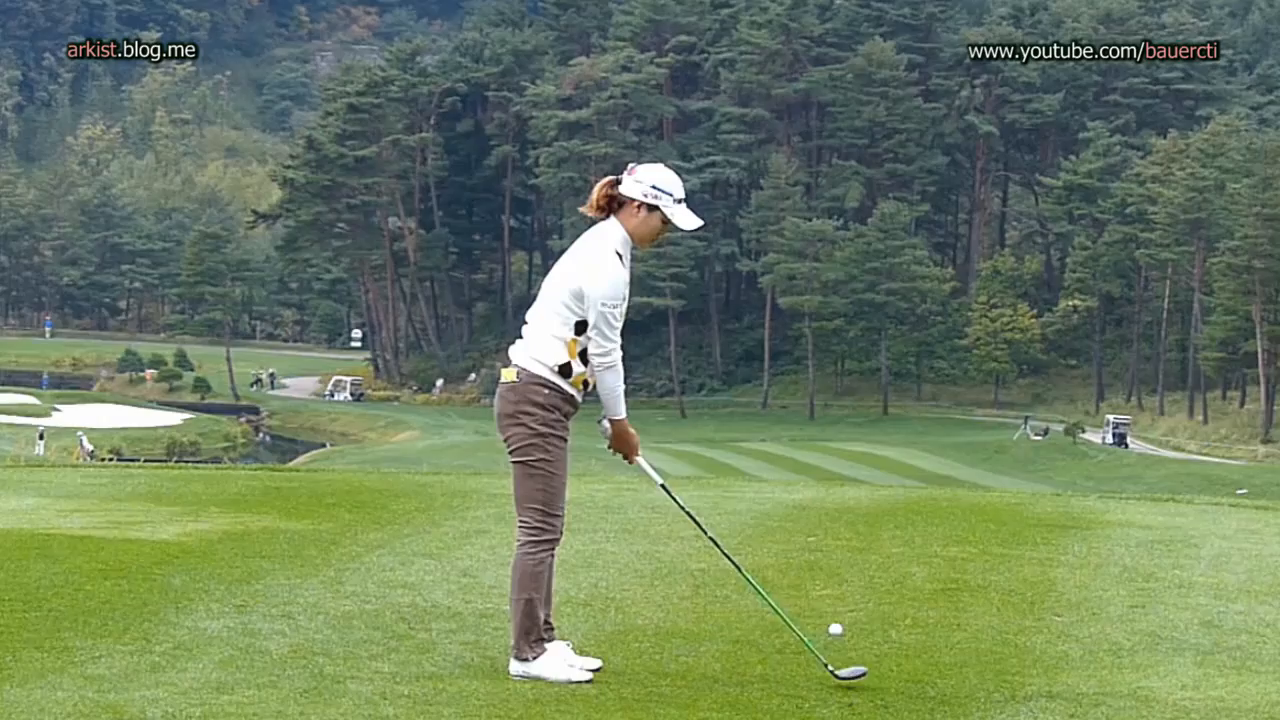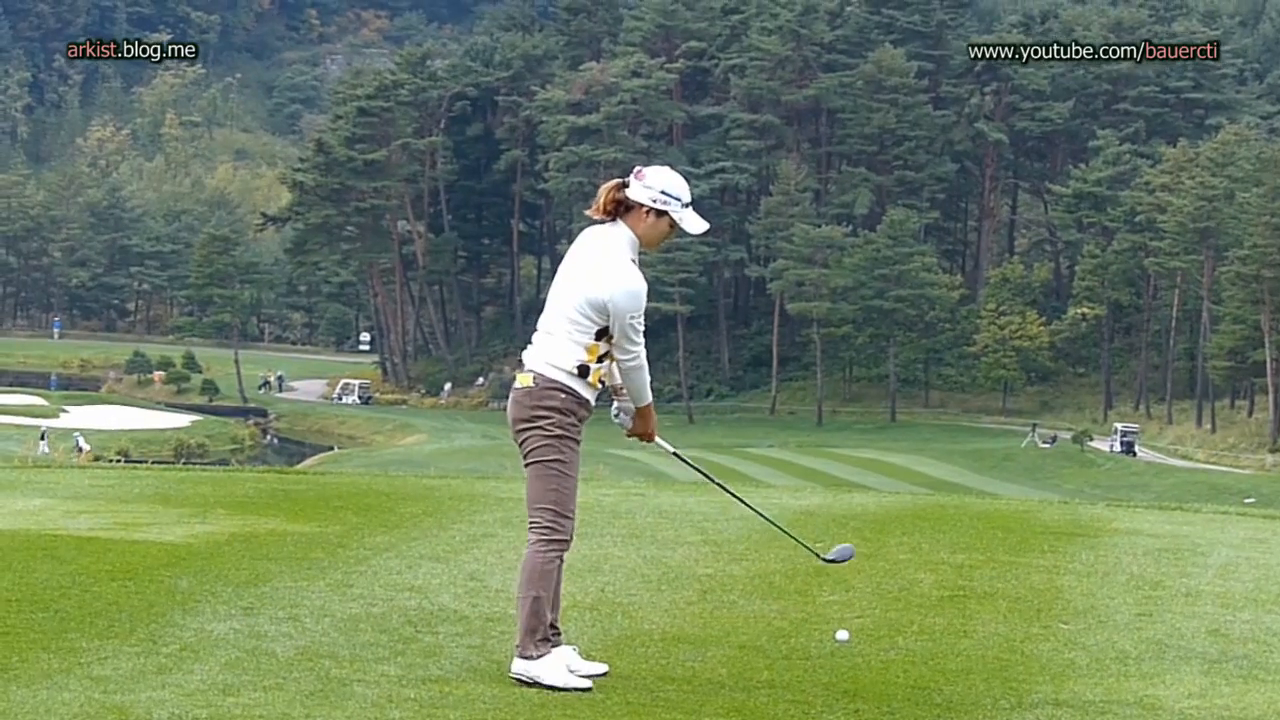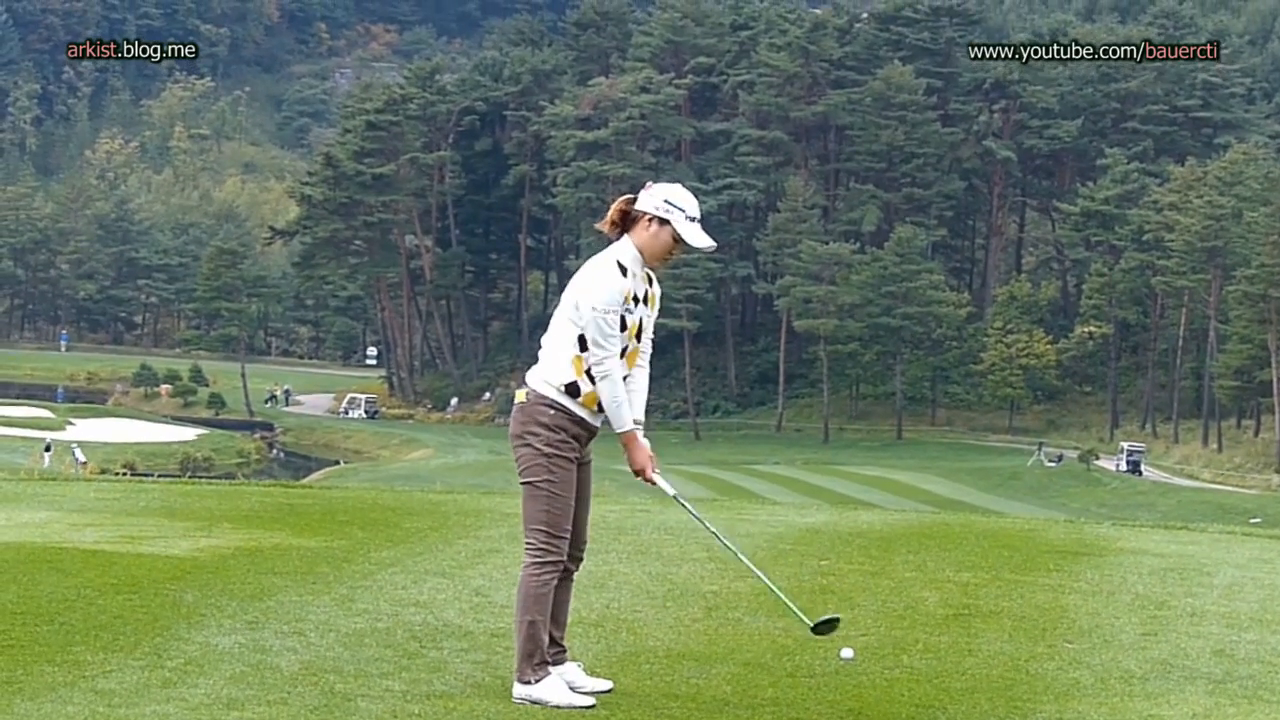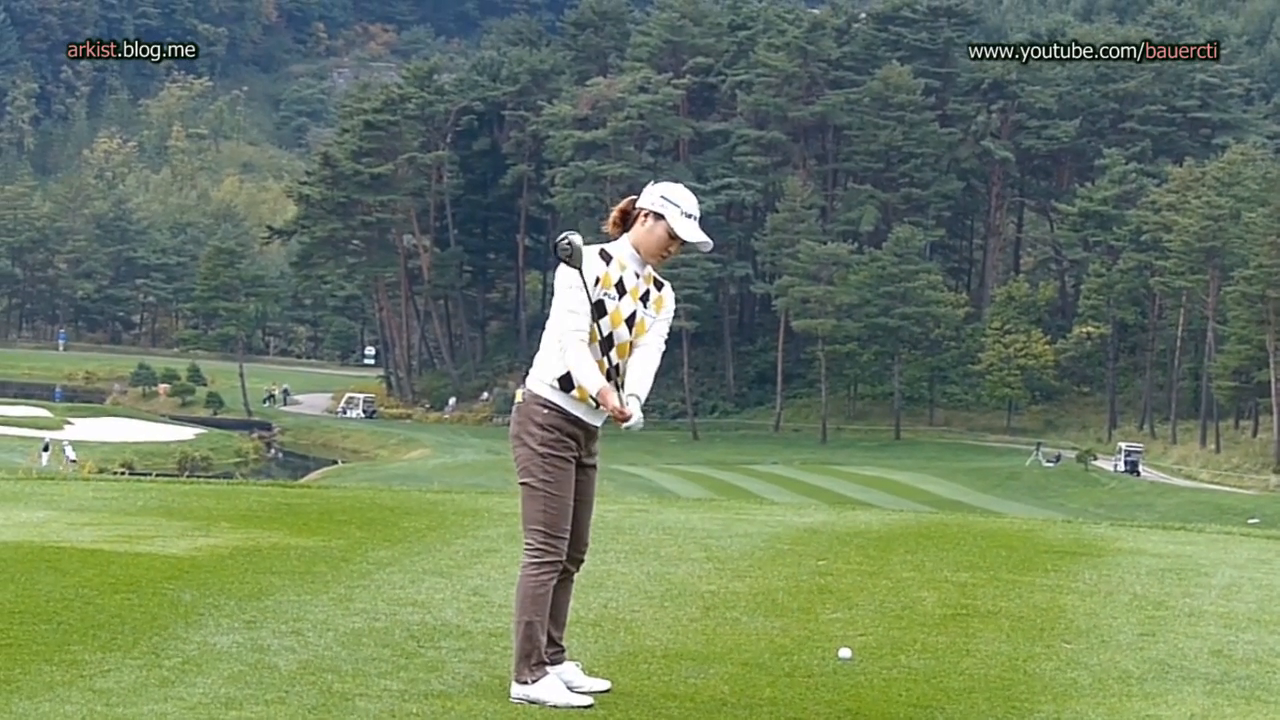
dt=0.5s
person 1, frame 1
left shoulder: (604, 244)
right shoulder: (607, 267)
left elbow: (598, 348)
right elbow: (605, 354)
left wrist: (615, 416)
right wrist: (620, 424)
left hip: (541, 396)
right hip: (535, 397)
left knee: (543, 530)
right knee: (541, 529)
left ankle: (543, 641)
right ankle: (526, 655)
person 1, frame 2
left shoulder: (594, 237)
right shoulder: (625, 281)
right elbow: (631, 353)
left wrist: (621, 390)
right wrist: (644, 409)
left hip: (547, 396)
right hip: (552, 403)
left knee: (553, 531)
right knee: (551, 530)
left ankle: (549, 645)
right ankle: (530, 653)
person 1, frame 3
left shoulder: (648, 287)
right shoulder: (604, 276)
left elbow: (636, 362)
right elbow: (604, 368)
left wrist: (638, 433)
right wrist: (630, 440)
left hip: (577, 426)
right hip: (548, 418)
left knee: (570, 552)
right knee: (547, 550)
left ankle: (554, 661)
right ankle: (530, 676)
person 1, frame 4
left shoulder: (661, 295)
right shoulder: (586, 262)
left elbow: (645, 358)
right elbow: (571, 342)
left wrist: (632, 401)
right wrist: (604, 392)
left hip: (585, 428)
right hip: (547, 416)
left knee: (571, 554)
right knee: (546, 551)
left ankle: (552, 661)
right ankle: (528, 675)
